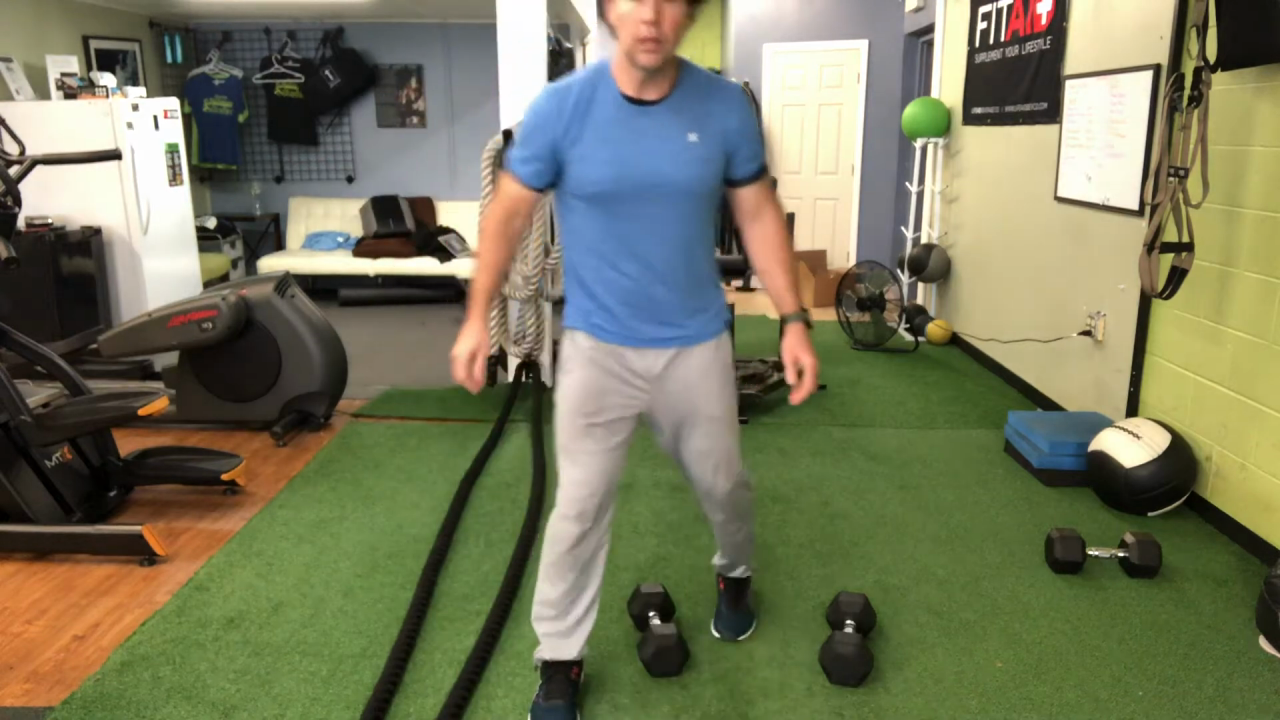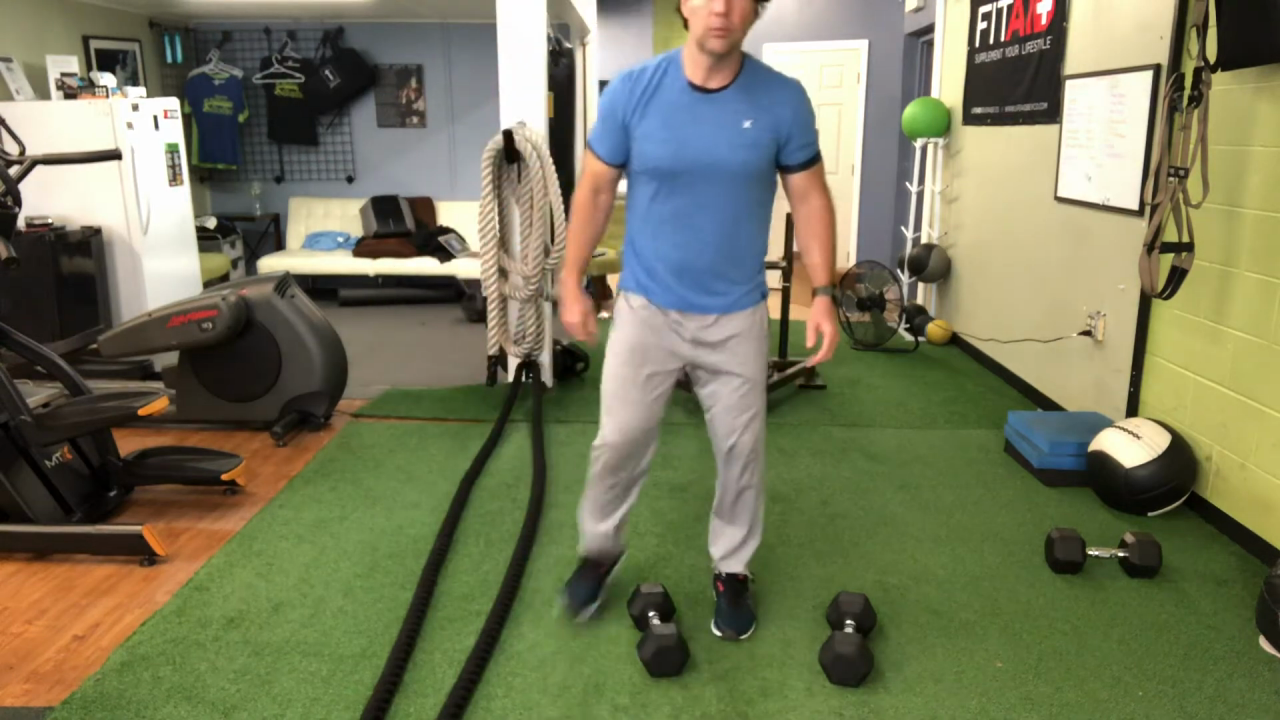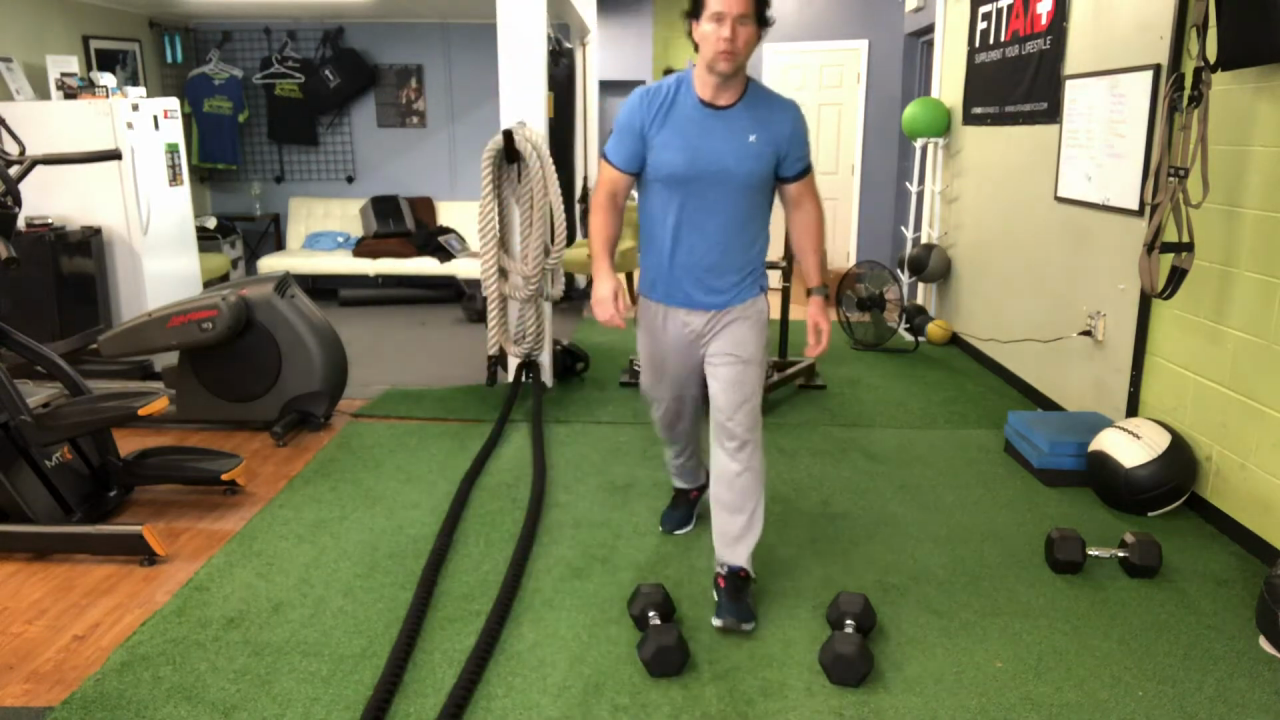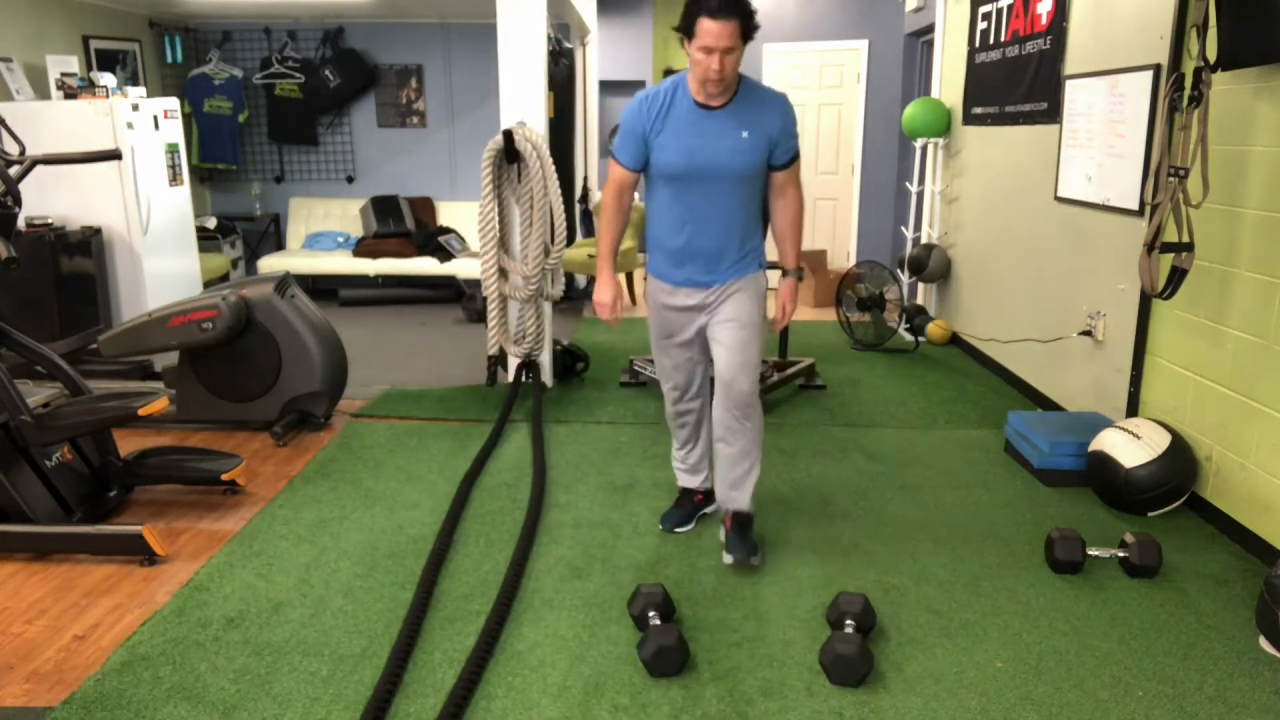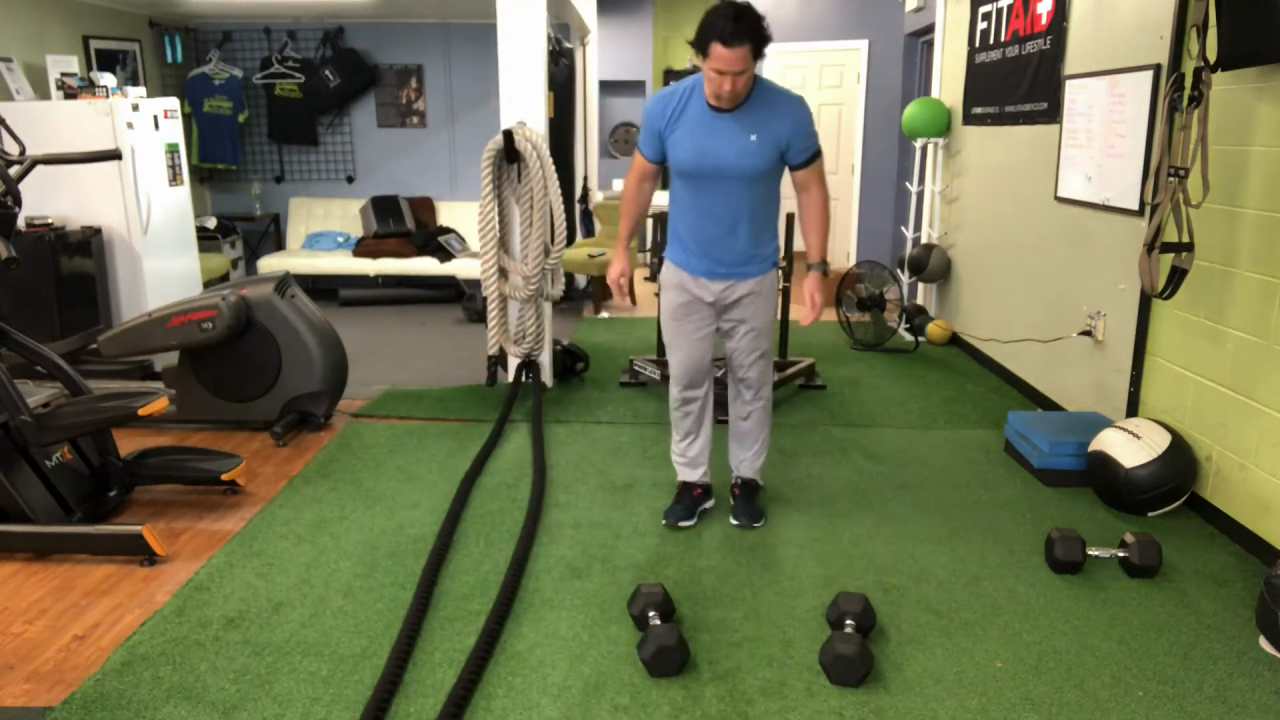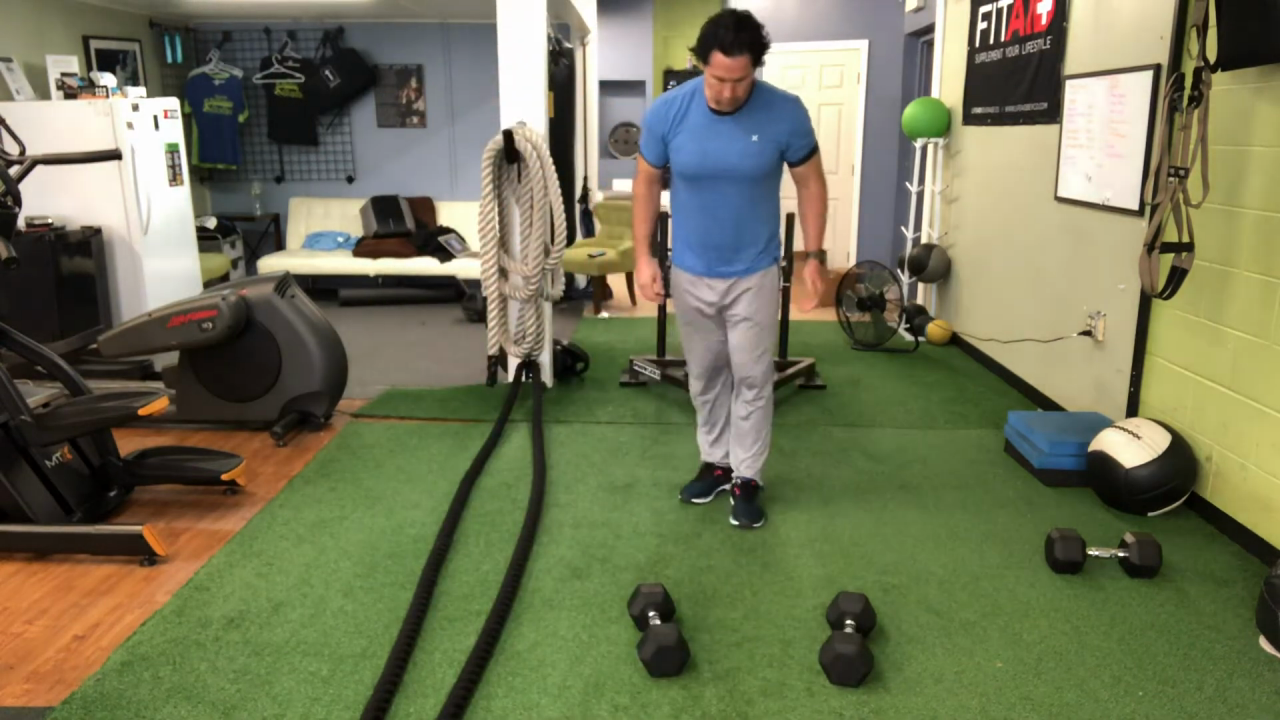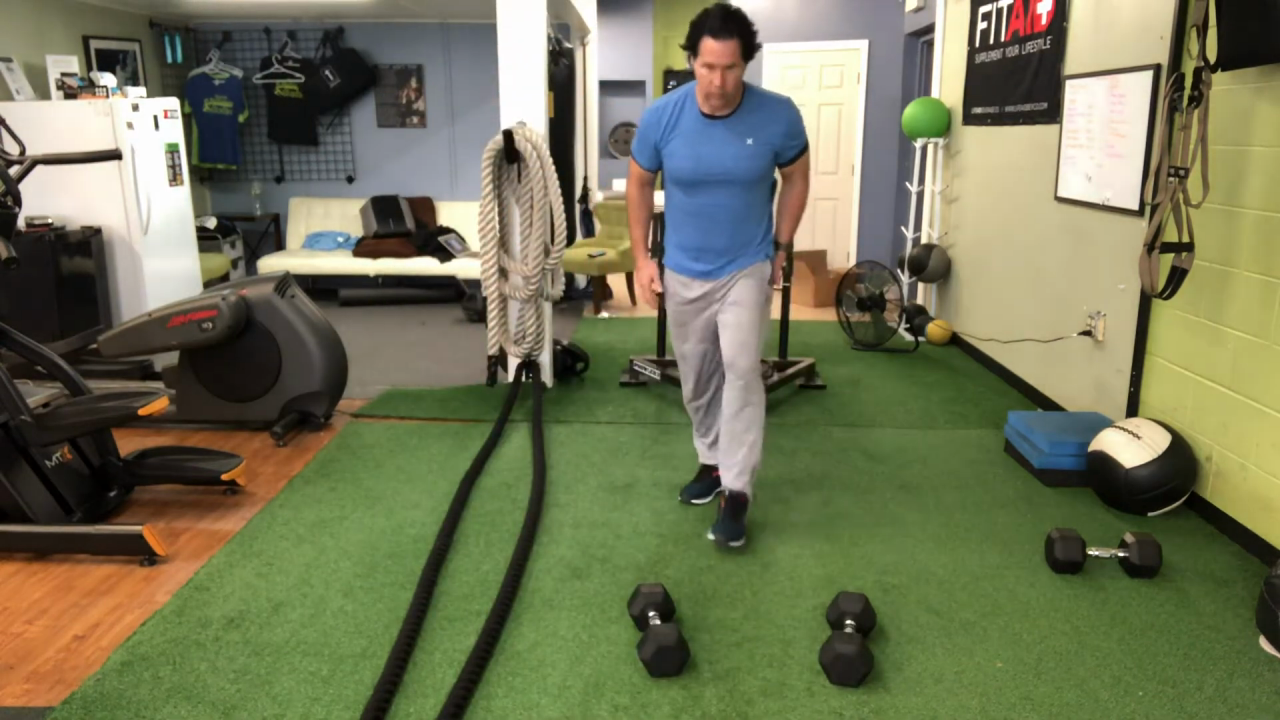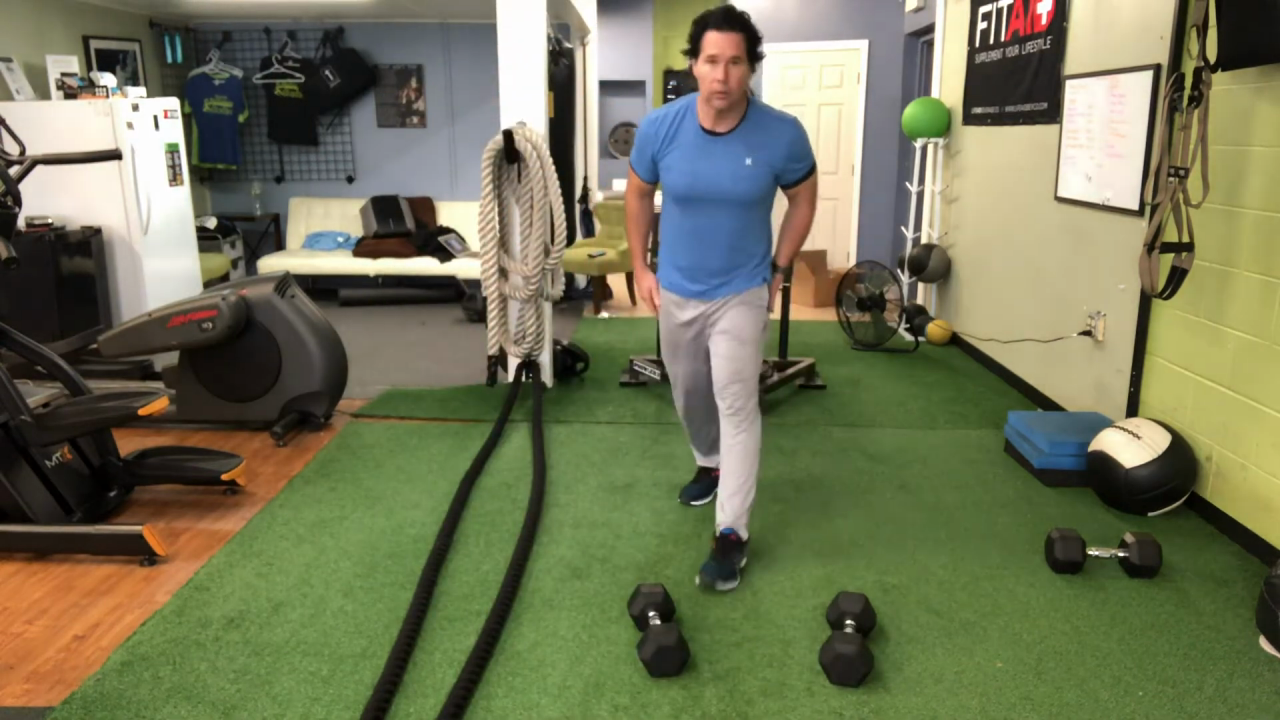
dt=0.3s
person 1, frame 1
left shoulder: (727, 108)
right shoulder: (560, 108)
left elbow: (758, 214)
right elbow: (509, 211)
left wrist: (793, 320)
right wrist: (477, 317)
left hip: (698, 344)
right hip: (598, 347)
left knee: (721, 483)
right knee: (580, 503)
left ankle: (733, 573)
right ankle: (559, 658)
person 1, frame 2
left shoulder: (783, 101)
right shoulder: (631, 92)
left elbow: (808, 198)
right elbow: (594, 191)
left wrist: (822, 293)
right wrist: (572, 282)
left hip: (737, 315)
right hip: (646, 308)
left knee: (739, 449)
right knee: (620, 440)
left ankle: (732, 570)
right ankle: (599, 549)
person 1, frame 3
left shoulder: (781, 118)
right shoulder: (646, 108)
left elbow: (801, 204)
right elbow: (609, 194)
left wrist: (815, 292)
right wrist: (603, 269)
left hip: (738, 308)
right hip: (662, 304)
left knee: (736, 432)
right knee: (673, 417)
left ankle: (734, 567)
right ankle: (689, 483)
person 1, frame 4
left shoulder: (772, 111)
right shoulder: (648, 109)
left elbow: (785, 193)
right elbow: (618, 191)
left wrist: (791, 272)
right wrist: (605, 272)
left hip: (739, 282)
right hip: (668, 284)
left knee: (737, 390)
right knee: (682, 394)
left ankle: (739, 508)
right ankle: (695, 487)
person 1, frame 5
left shoulder: (788, 113)
right shoulder: (666, 106)
left elbow: (810, 188)
right elbow: (642, 178)
left wrist: (816, 268)
right wrist: (621, 248)
left hip: (753, 278)
right hip: (684, 273)
left knee: (750, 382)
right knee: (687, 379)
left ankle: (746, 478)
right ankle: (693, 481)
person 1, frame 6
left shoulder: (786, 112)
right shoulder: (667, 111)
left elbow: (810, 183)
right elbow: (647, 182)
left wrist: (813, 256)
right wrist: (643, 256)
left hip: (754, 275)
right hip: (690, 273)
left knee: (751, 378)
right knee: (706, 375)
left ankle: (747, 477)
right ankle: (716, 462)
person 1, frame 7
left shoulder: (778, 115)
right shoulder: (661, 116)
left elbow: (796, 178)
right elbow: (640, 183)
left wrist: (780, 246)
right wrist: (641, 255)
left hip: (747, 270)
right hip: (684, 274)
left knee: (741, 371)
right knee: (697, 379)
left ankle: (737, 490)
right ankle: (711, 462)
person 1, frame 8
left shoulder: (782, 133)
right shoulder: (659, 127)
left elbow: (803, 199)
right elbow: (639, 196)
left wrist: (778, 269)
right wrist: (640, 266)
left hip: (742, 293)
right hip: (676, 291)
left knee: (736, 403)
right knee: (689, 393)
left ankle: (731, 533)
right ankle: (709, 465)
